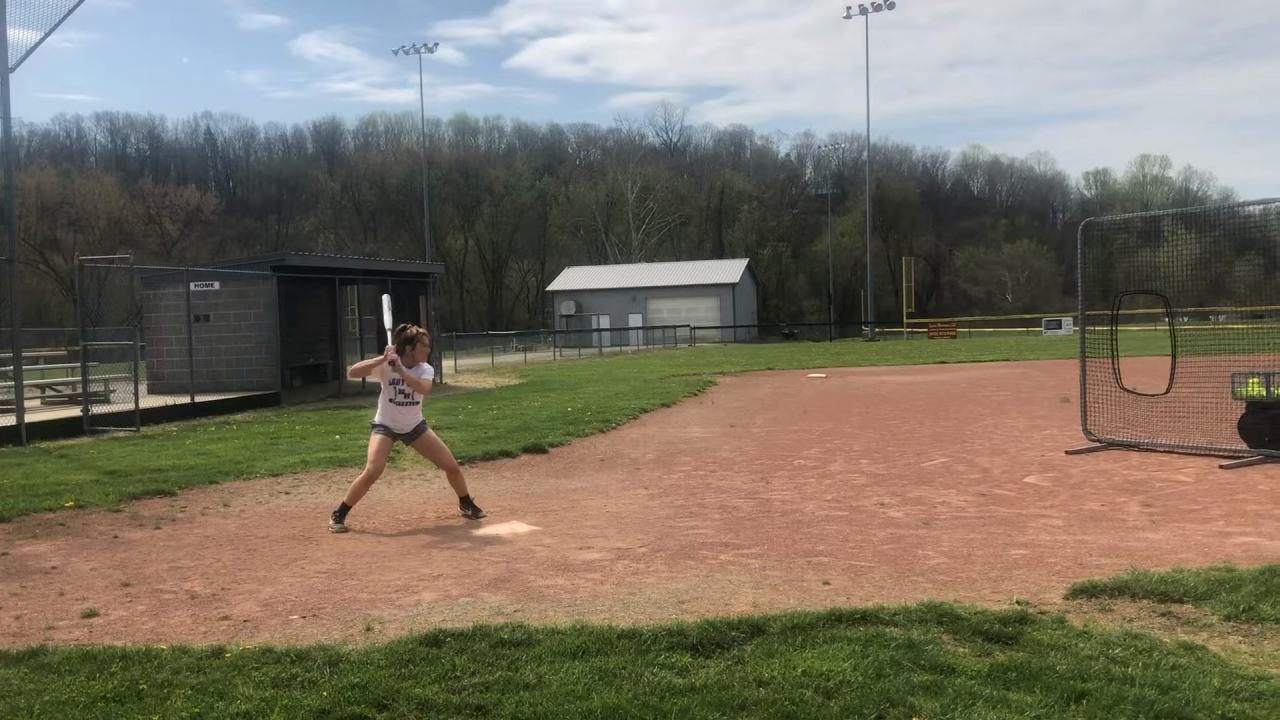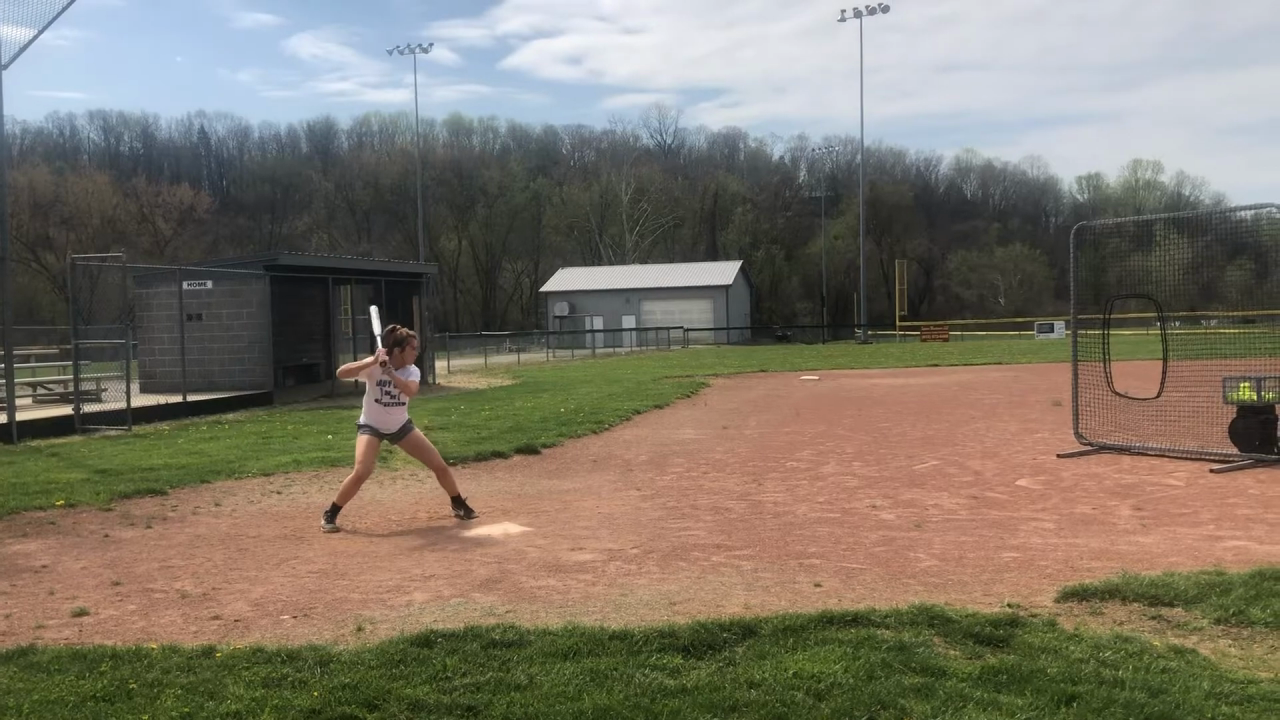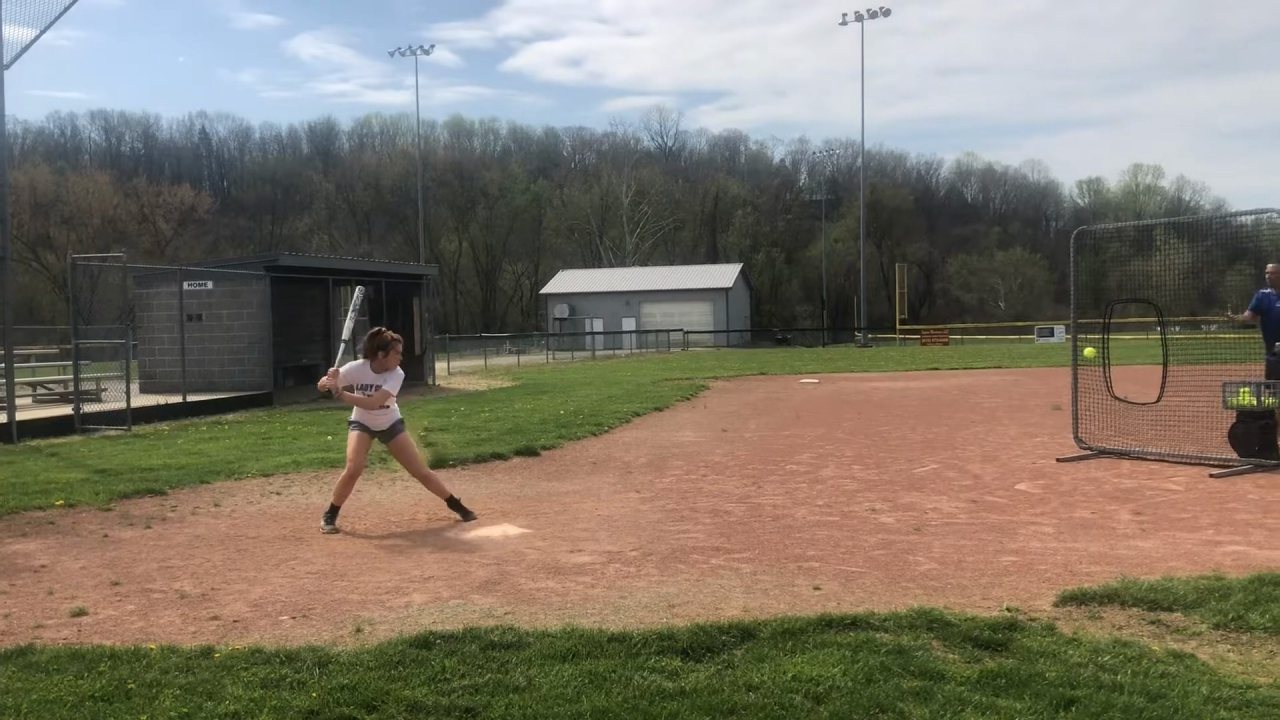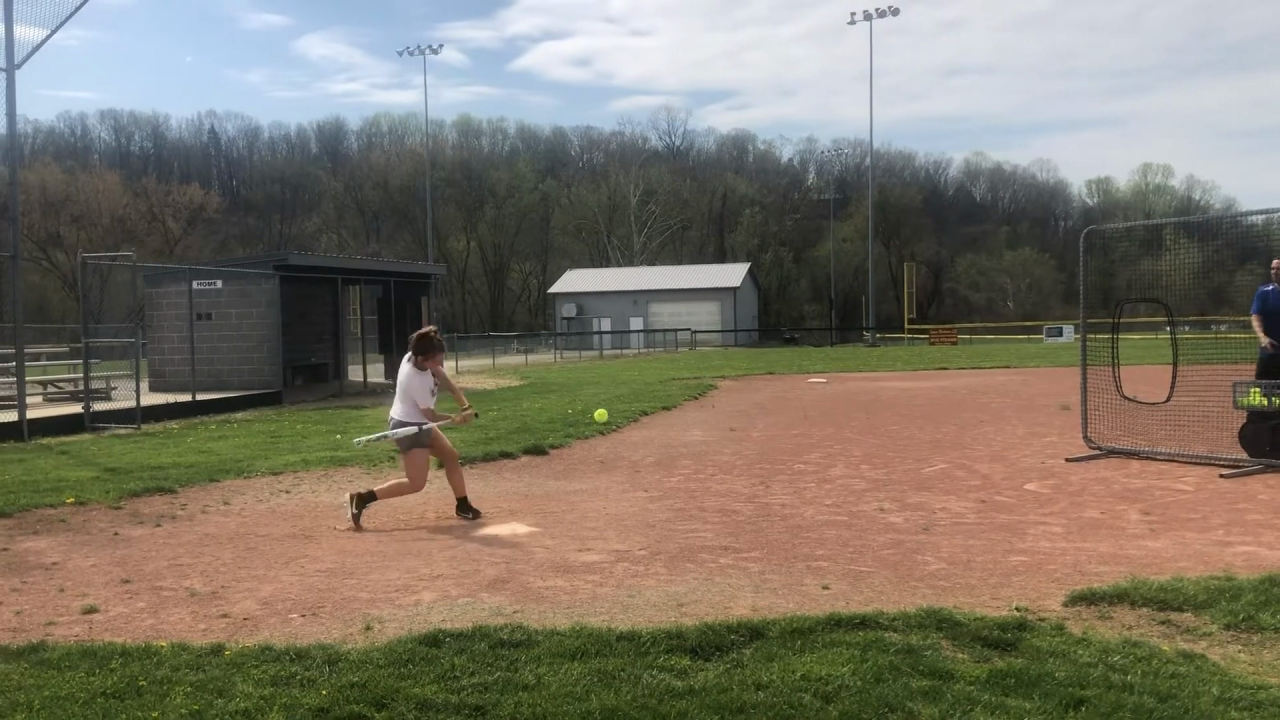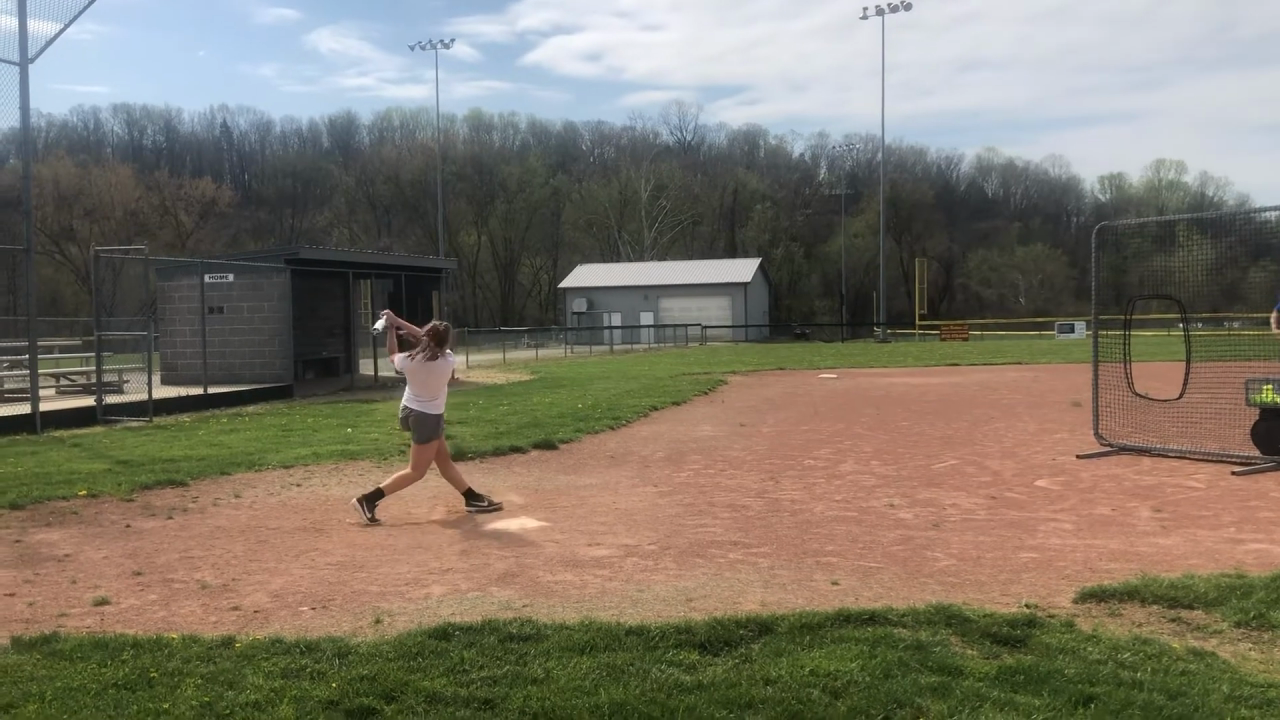
dt=0.4s
person 1, frame 1
left shoulder: (426, 369)
right shoulder: (386, 365)
left elbow: (424, 389)
right elbow: (353, 372)
left wrist: (399, 370)
right wrist: (383, 359)
left hip: (415, 426)
right hip: (385, 425)
left knee: (451, 466)
right knee: (372, 472)
left ankle: (467, 504)
right ankle: (339, 514)
person 1, frame 2
left shoulder: (412, 371)
right shoulder: (375, 365)
left elbow: (411, 391)
right elbow: (341, 373)
left wrist: (388, 371)
right wrist: (373, 362)
left hip: (401, 425)
right hip: (371, 425)
left knee: (439, 465)
right knee: (361, 472)
left ankle: (459, 504)
right ankle: (331, 513)
person 1, frame 3
left shoulder: (396, 374)
right shoulder: (356, 368)
left elbow: (373, 402)
right elbow: (322, 386)
left wrist: (341, 393)
right wrist: (330, 381)
left hip: (391, 424)
right hip: (362, 424)
left knee: (421, 472)
right knee: (353, 470)
left ankle: (455, 505)
right ankle: (330, 514)
person 1, frame 4
left shoulder: (412, 357)
right shoulder: (416, 381)
left elbow: (444, 379)
right elbow: (430, 414)
left wrist: (465, 403)
right wrist: (456, 418)
left hip: (419, 424)
right hip: (408, 427)
left knee: (452, 458)
right knee: (416, 483)
left ankle: (464, 507)
right ankle: (360, 500)
person 1, frame 5
left shoulder: (407, 361)
right shoulder: (448, 361)
left elbow: (393, 355)
right elbow: (428, 340)
left wrist: (391, 326)
right wrist: (399, 322)
left hip: (410, 411)
right hip: (428, 418)
left knee: (443, 458)
right knee: (417, 471)
left ankle: (472, 498)
right ankle: (367, 500)
